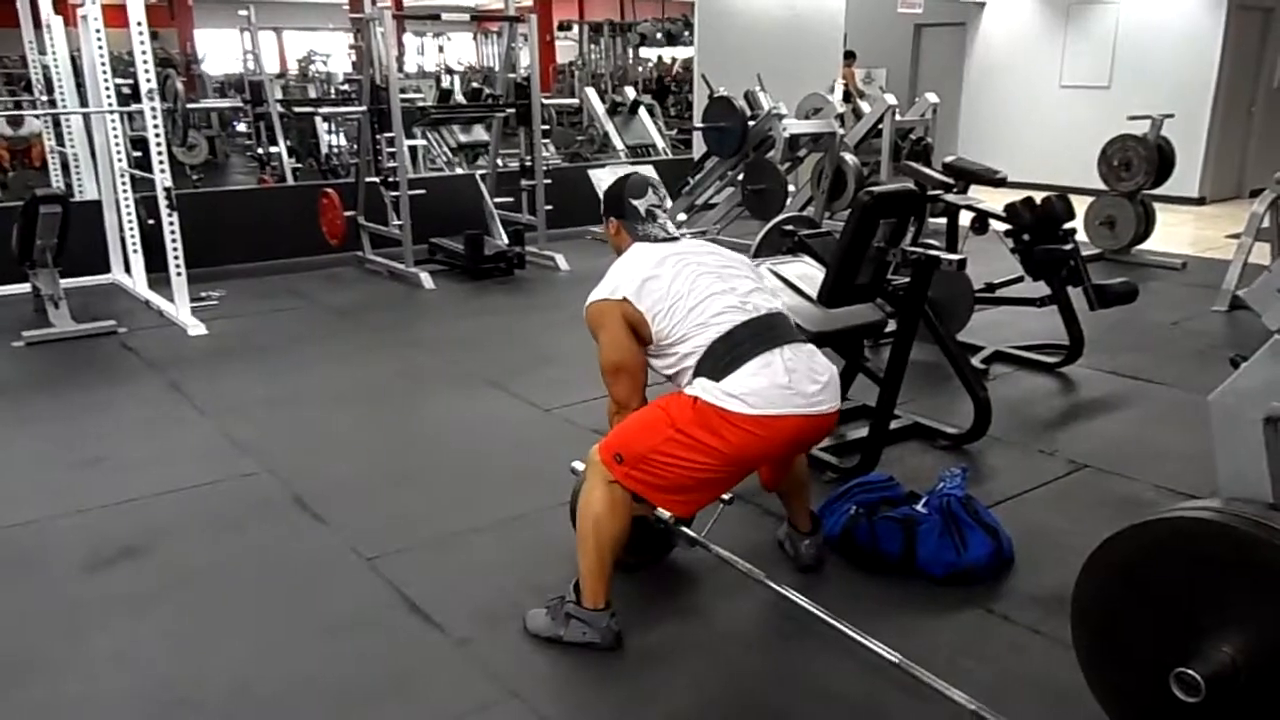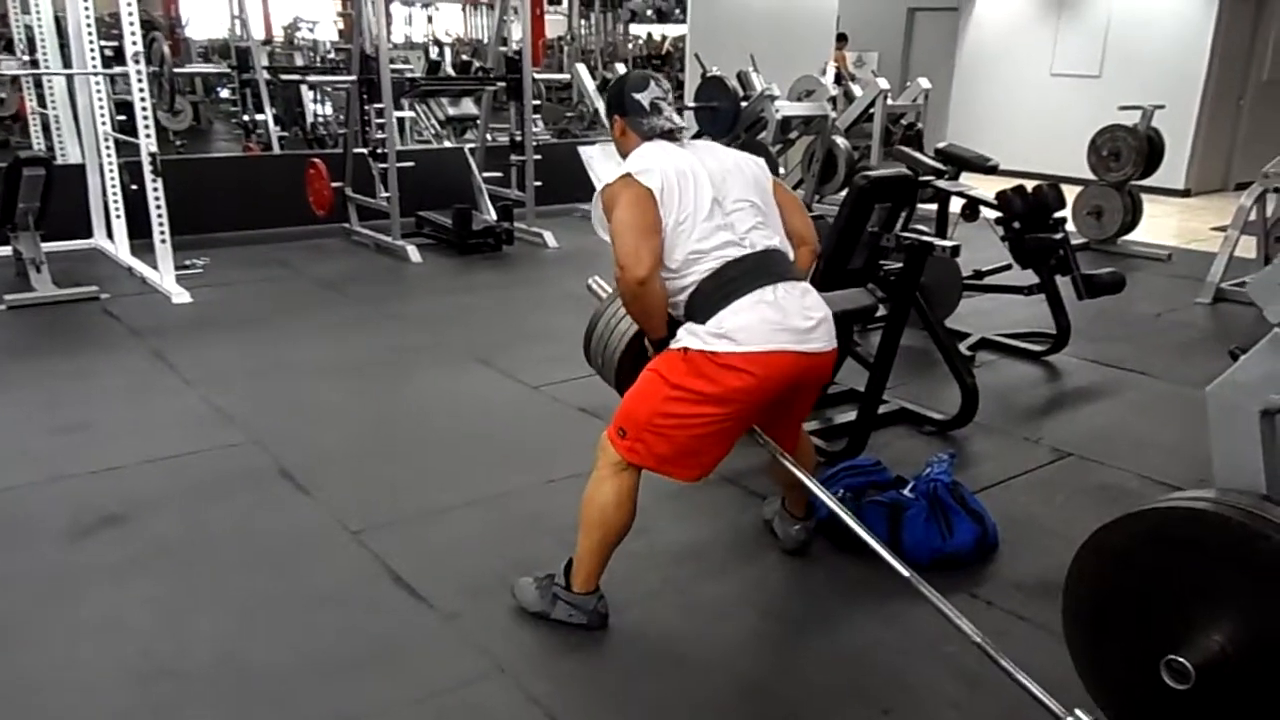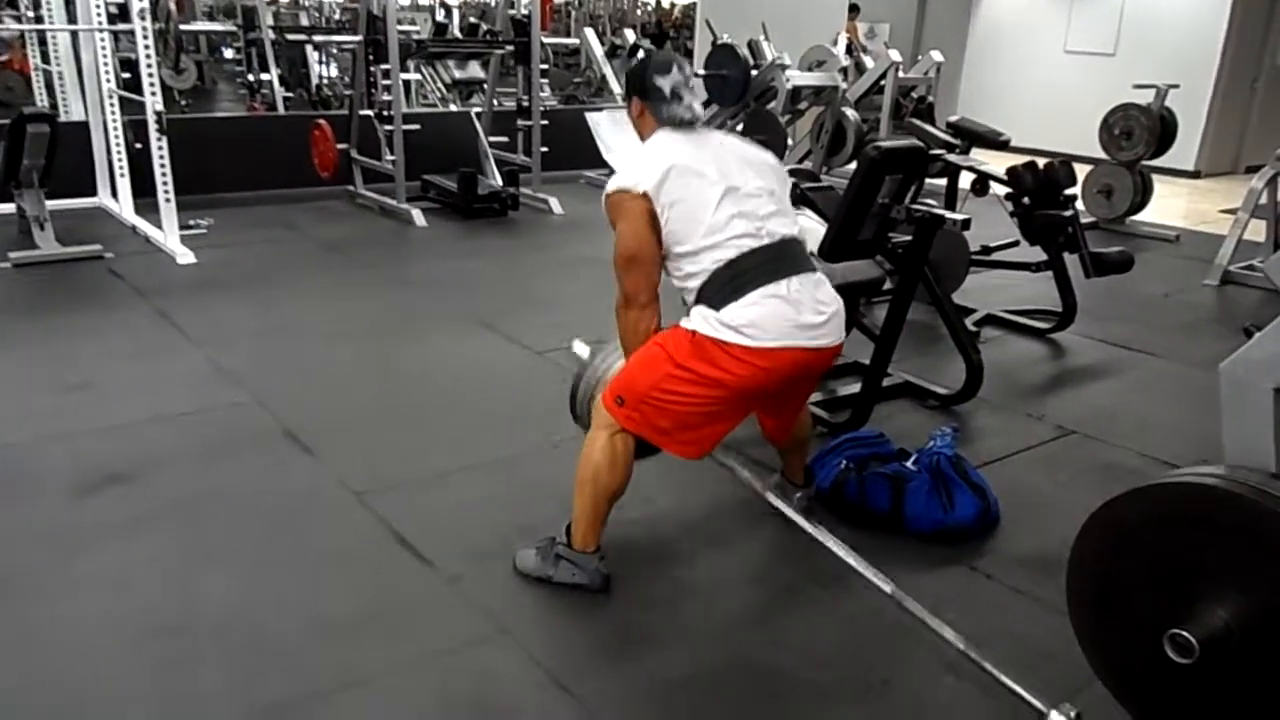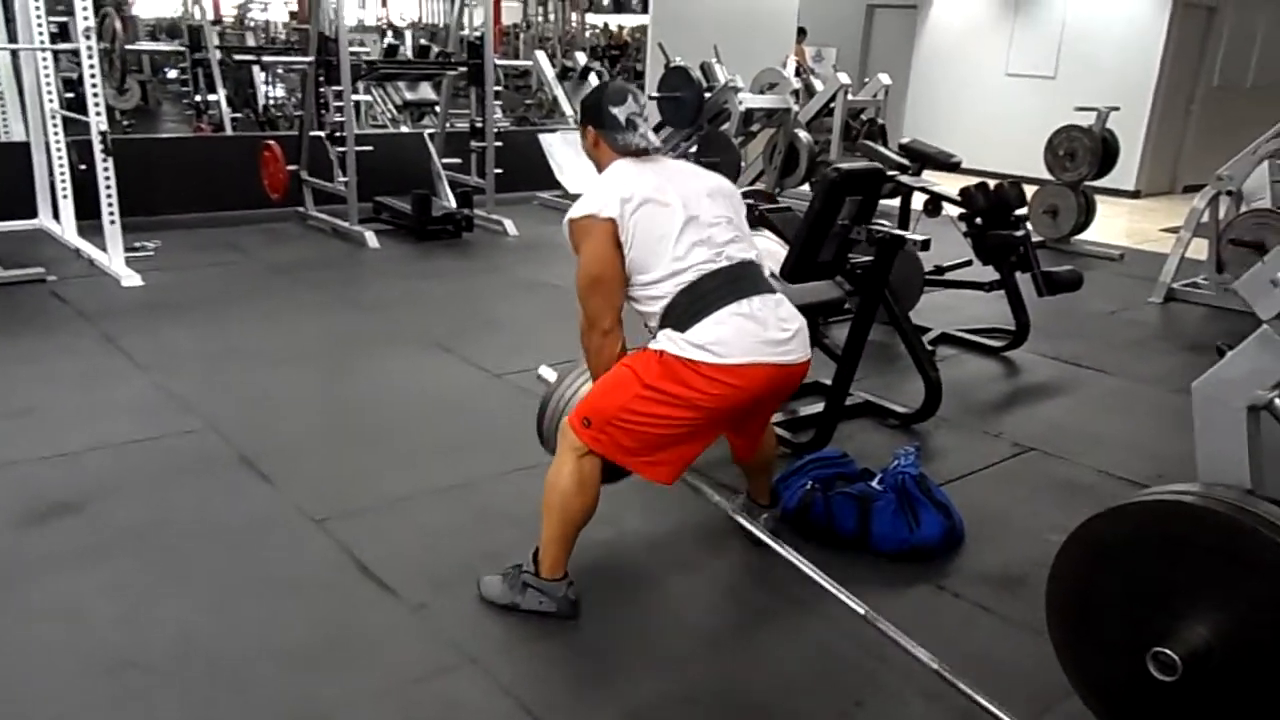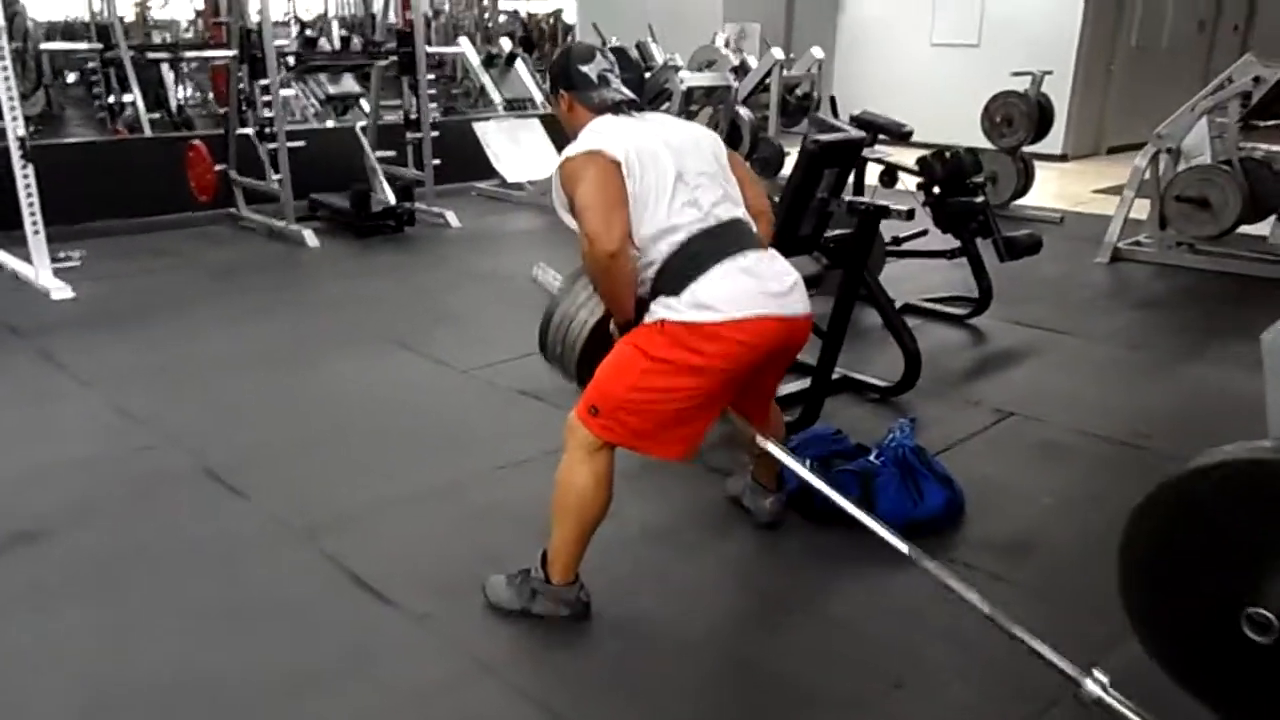
dt=1s
person 1, frame 1
left shoulder: (611, 296)
right shoulder: (721, 254)
left elbow: (628, 404)
left wrist: (636, 489)
left hip: (747, 406)
right hip: (821, 395)
left knee: (605, 469)
left ankle: (589, 614)
right ankle: (803, 536)
person 1, frame 2
left shoulder: (630, 179)
right shoulder: (743, 160)
left elbow: (639, 275)
right elbow: (807, 244)
left wrist: (661, 338)
left hip: (736, 343)
right hip: (813, 331)
left knee: (619, 454)
right knee: (786, 432)
left ankle: (577, 594)
right ankle: (794, 519)
person 1, frame 3
left shoulder: (635, 180)
right shoulder: (752, 153)
left elbow: (638, 304)
left wrist: (645, 376)
left hip: (747, 329)
right hip: (823, 320)
left knee: (613, 417)
right knee: (782, 397)
left ankle: (579, 556)
right ankle: (796, 489)
person 1, frame 4
left shoulder: (597, 206)
right shoulder: (710, 180)
left elbow: (602, 326)
left wrist: (616, 404)
left hip: (716, 351)
right hip: (789, 342)
left knee: (579, 440)
right knee: (747, 415)
left ankle: (546, 582)
right ankle: (761, 508)
person 1, frame 5
left shoulder: (587, 154)
right shoulder: (692, 130)
left elbow: (608, 246)
right elbow: (762, 214)
left wrist: (627, 321)
left hip: (713, 315)
right hip: (788, 299)
left knee: (588, 435)
right knee: (753, 397)
left ankle: (555, 586)
right ankle: (764, 492)
